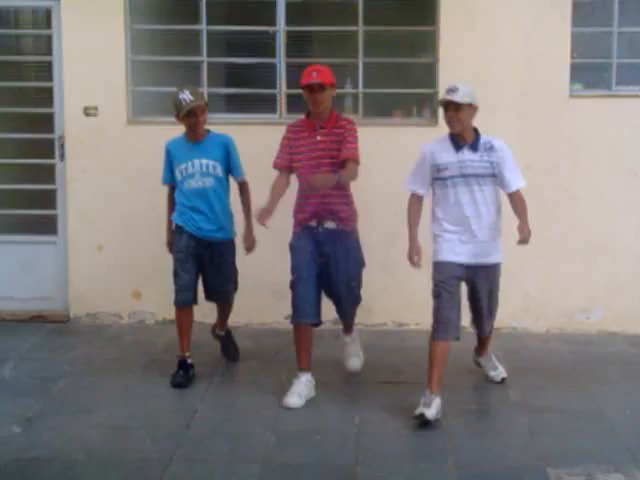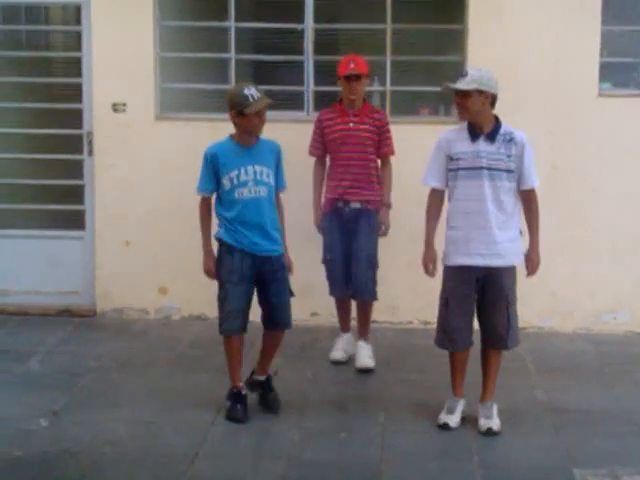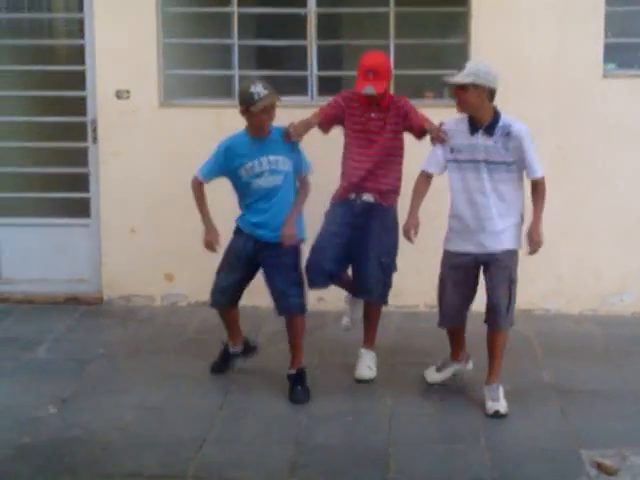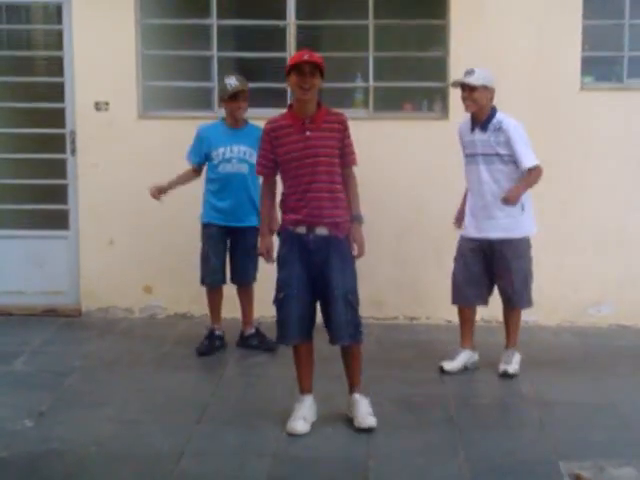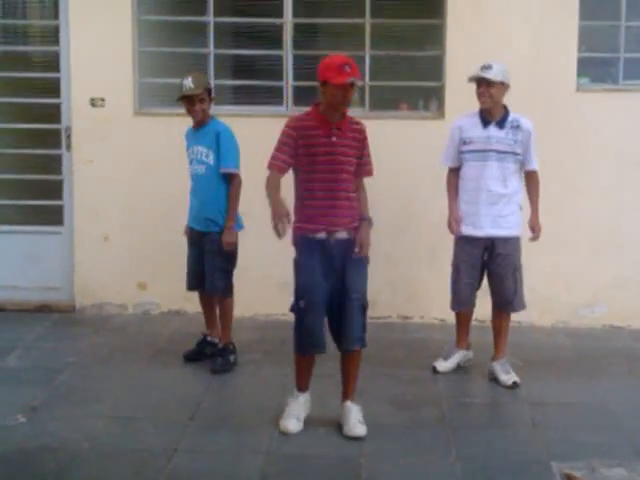
dt=1s
person 1, frame 1
left shoulder: (345, 126)
right shoulder: (292, 132)
left elbow: (351, 170)
right elbow: (283, 175)
left wrist: (327, 178)
right wrist: (270, 204)
left hip: (340, 224)
right hip: (306, 226)
left knee: (346, 291)
right knee: (303, 297)
left ankle: (350, 334)
right ankle: (304, 376)
person 1, frame 2
left shoulder: (378, 118)
right shoulder: (325, 118)
left elbow: (385, 164)
right elbow: (319, 164)
left wrist: (385, 205)
right wrist: (317, 206)
left hip: (367, 207)
right hip: (335, 207)
left knee: (364, 274)
right knee: (337, 273)
left ankle: (364, 341)
right ankle: (345, 333)
person 1, frame 3
left shoulder: (401, 107)
right shoulder: (347, 102)
left elbow: (429, 129)
right elbow: (316, 119)
left wrist: (438, 134)
right wrist: (297, 129)
left hip: (382, 204)
right hip: (346, 199)
left knee: (375, 277)
right knee: (320, 267)
left ankle: (368, 350)
right ankle: (355, 294)
person 1, frame 4
left shoulder: (338, 123)
right shoulder: (273, 128)
left elbow: (347, 174)
right elbow: (268, 184)
left wrist: (356, 222)
right wrist: (265, 233)
left hip: (334, 232)
right hip: (294, 235)
left knee: (344, 316)
right knee: (295, 317)
left ankle: (357, 396)
right ankle: (306, 400)
person 1, frame 5
left shoulder: (357, 130)
right shoulder: (298, 126)
right elbow: (275, 172)
left wrist: (365, 222)
right wrist: (276, 202)
left hip: (348, 240)
right hip: (312, 239)
left knee: (353, 322)
right knee: (309, 322)
left ankle: (349, 404)
right ankle: (300, 396)
person 2, frame 1
left shoulder: (497, 149)
right shoulder: (432, 151)
left elbow: (514, 192)
right elbow: (417, 198)
left wrist: (524, 223)
right wrist: (413, 240)
left hip: (486, 250)
right hip: (449, 249)
left knee: (484, 313)
right knee: (445, 319)
left ankle: (483, 354)
right ankle: (432, 395)
person 2, frame 2
left shoulder: (517, 142)
right shoulder: (448, 141)
left elbow: (528, 195)
right elbow: (436, 194)
left wrist: (534, 243)
right wrist: (428, 244)
left hip: (502, 253)
right hip: (459, 253)
left knee: (497, 329)
right knee: (456, 327)
left ankle: (487, 402)
right ankle: (456, 398)
person 2, frame 3
left shoulder: (515, 132)
right shoulder: (451, 130)
left elbow: (537, 179)
right elbow: (428, 172)
left wrist: (536, 223)
right wrist: (412, 212)
left hip: (499, 239)
right hip: (461, 238)
left knee: (498, 311)
right knee: (451, 307)
left ankle: (494, 385)
right ankle: (458, 357)
person 2, frame 4
left shoulder: (510, 127)
right shoulder: (464, 130)
left elbow: (534, 169)
left wrist: (518, 190)
right wrist: (463, 206)
left hip: (510, 227)
right hip: (474, 226)
left knee: (514, 289)
right knee: (465, 287)
left ankle: (511, 351)
right ankle: (467, 350)
person 2, frame 5
left shoulder: (523, 128)
right shoulder: (462, 126)
left elbow: (530, 173)
right elbow: (453, 171)
left wrist: (535, 214)
right wrist: (452, 209)
left hip: (506, 226)
right hip: (469, 224)
left knee: (505, 293)
right knee: (462, 289)
left ankle: (499, 360)
right ankle: (461, 348)
person 3, frame 1
left shoulder: (223, 143)
right shoulder: (172, 148)
left elbow: (242, 185)
right elbow: (172, 191)
left wrist: (249, 227)
right wrist: (170, 229)
left hip: (220, 234)
right hip: (186, 234)
left knee: (224, 293)
right knee: (184, 297)
left ankle: (221, 329)
right ankle: (185, 360)
person 3, frame 2
left shoulder: (273, 150)
right shoulder: (216, 154)
left elbow: (276, 200)
right elbow: (206, 202)
left wrist: (285, 248)
right wrist: (207, 251)
left hip: (271, 250)
right hip: (234, 251)
left knee: (279, 320)
right knee: (233, 322)
left ankle: (260, 377)
right ankle: (236, 390)
person 3, frame 3
left shoulder: (287, 139)
right shoulder: (232, 147)
left elbow: (303, 182)
right elbow: (198, 181)
left wrist: (292, 220)
right wrist: (208, 226)
left hip: (281, 236)
right hip: (247, 232)
left knee: (292, 304)
right knee: (222, 296)
left ankle: (297, 370)
right ankle: (237, 345)
person 3, frame 4
left shoulder: (259, 134)
right shoulder: (207, 133)
right elbow: (195, 170)
left wrist: (270, 213)
right wrist: (168, 186)
left hip: (248, 219)
right hip: (214, 218)
left knee: (245, 277)
right knee: (213, 278)
left ankle: (249, 331)
right ankle: (215, 331)
person 3, frame 5
left shoulder: (222, 133)
right shoulder: (190, 134)
left elbow: (235, 180)
left wrist: (230, 226)
left hip: (219, 226)
right hip: (198, 225)
left knee: (221, 286)
right knee: (201, 284)
left ankle: (227, 346)
right ankle: (211, 338)
